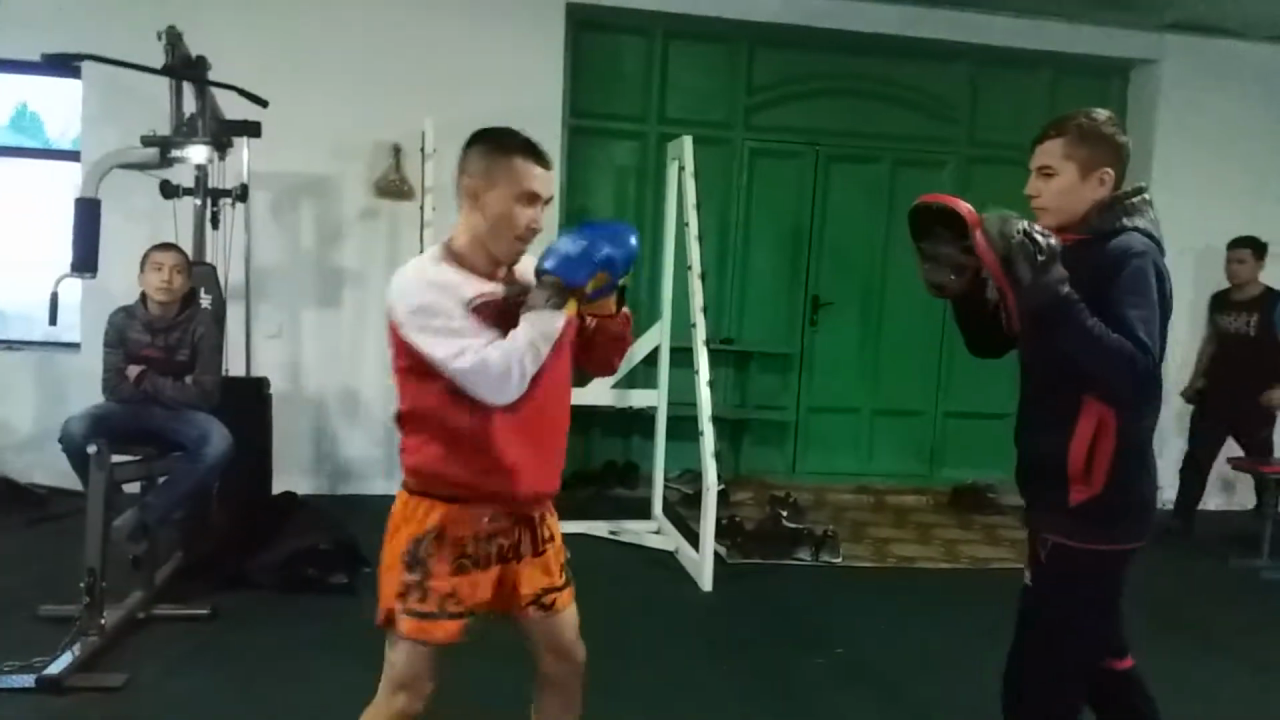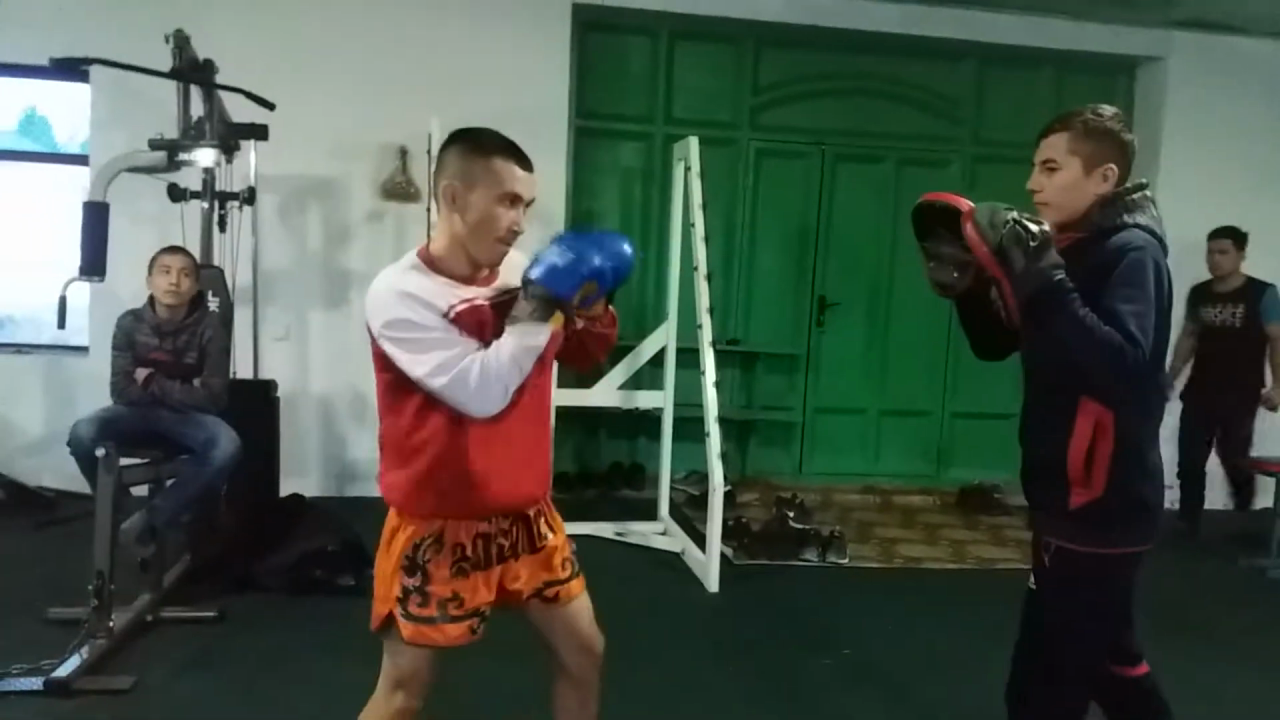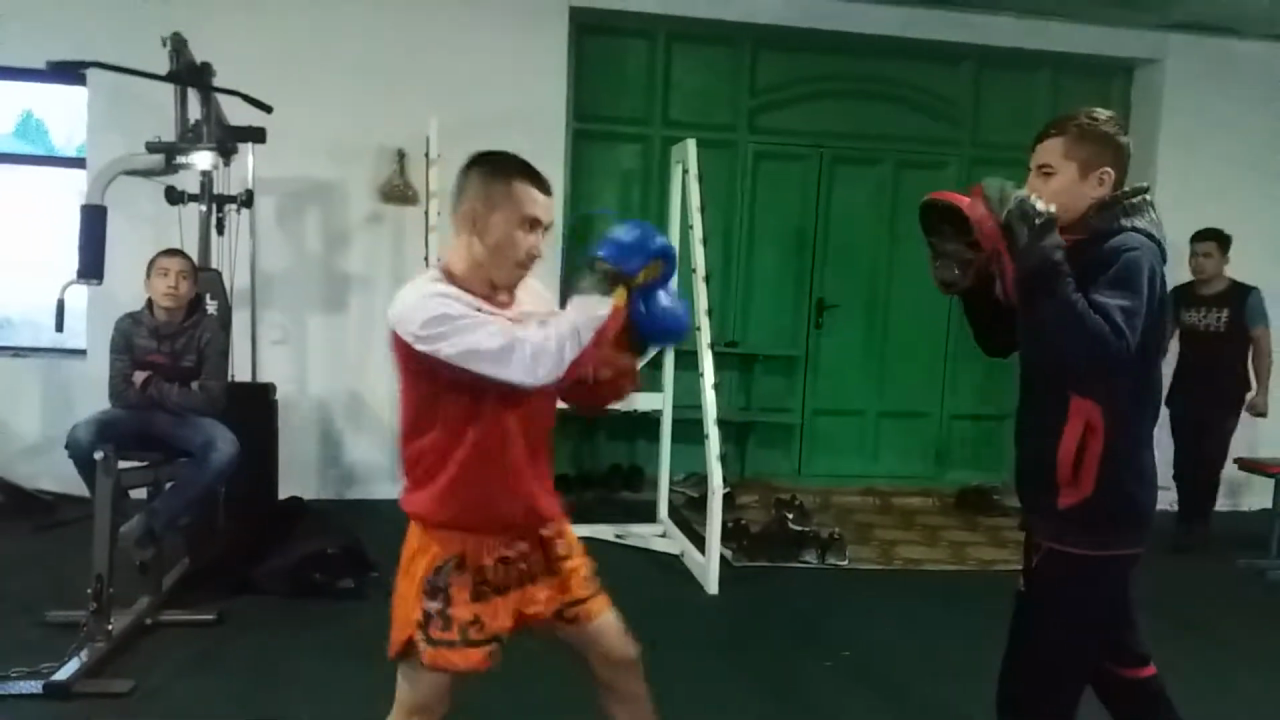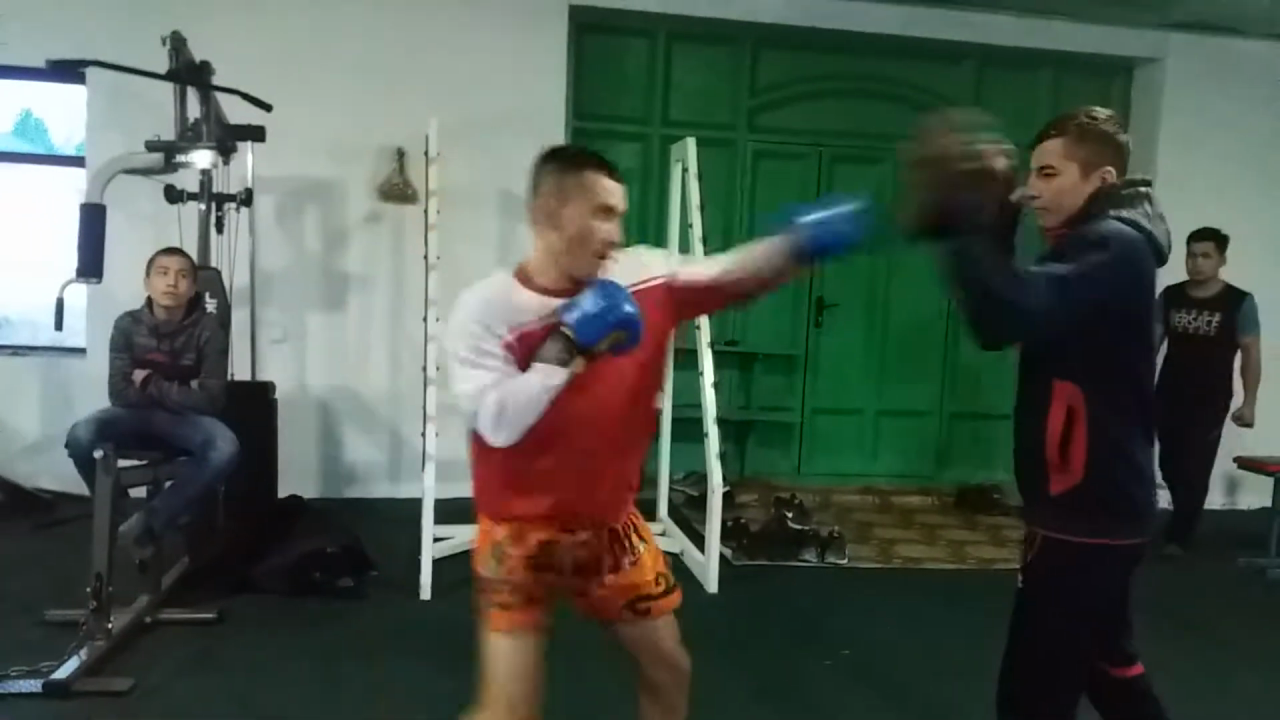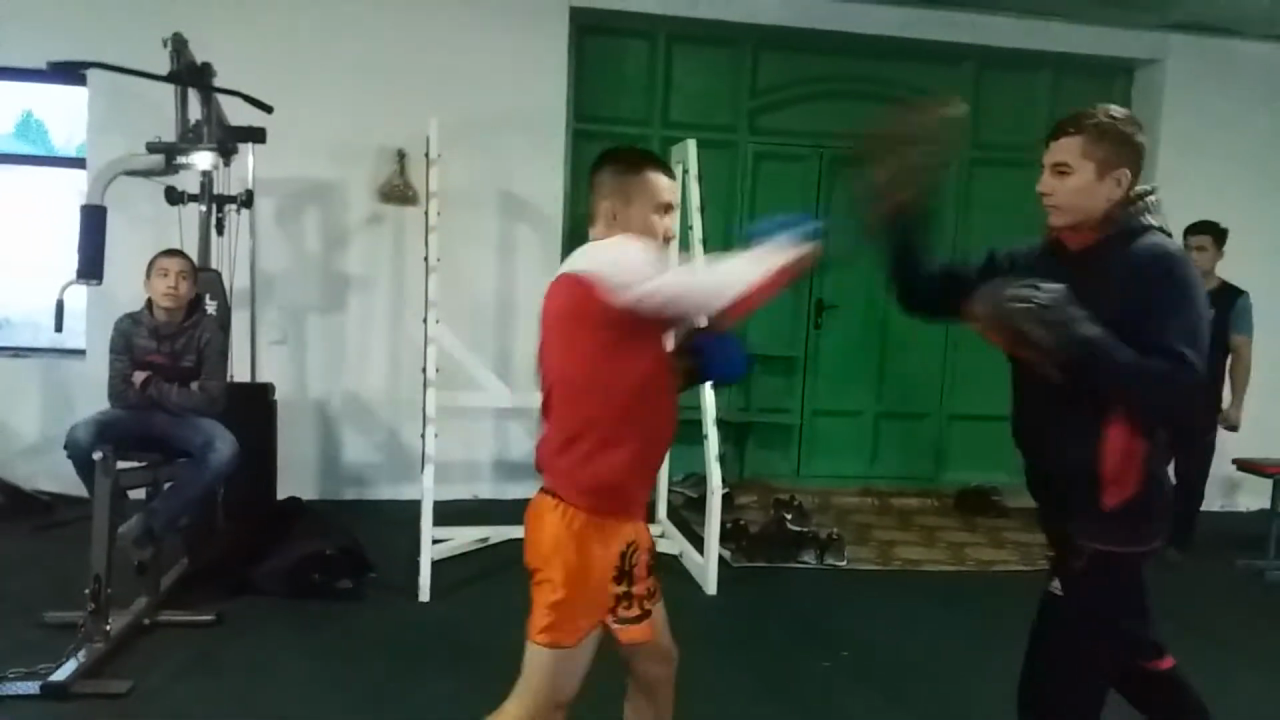
dt=0.2s
person 1, frame 1
left shoulder: (1130, 257)
right shoulder: (1070, 253)
left elbow: (1131, 373)
right elbow: (992, 342)
left wrist: (1052, 291)
right wrist: (960, 285)
left hip: (1095, 505)
right hip: (1072, 500)
right knee: (1099, 657)
person 1, frame 2
left shoulder: (1131, 254)
right shoulder: (1073, 250)
left elbow: (1121, 366)
right elbow: (996, 343)
left wrist: (1043, 282)
right wrist: (967, 285)
left hip: (1099, 507)
right hip: (1081, 502)
right knee: (1107, 657)
person 1, frame 3
left shoulder: (1130, 257)
right shoulder: (1082, 253)
left elbow: (1103, 355)
right elbow: (1001, 338)
left wrist: (1041, 265)
right wrist: (973, 281)
left hip: (1090, 509)
right hip: (1090, 504)
right knee: (1112, 658)
person 1, frame 4
left shoulder: (1116, 245)
right shoulder: (1080, 247)
left elbow: (1023, 307)
right elbow: (996, 326)
left wrist: (964, 221)
right wrist: (990, 222)
left hip: (1089, 501)
right hip: (1094, 497)
right knee: (1105, 658)
person 1, frame 5
left shoulder: (1155, 262)
right shoulder: (1045, 257)
left elbow: (1182, 395)
right elbow: (929, 296)
left wrist: (1083, 344)
right wrist: (900, 219)
left hip: (1112, 512)
right hip: (1074, 504)
right knee: (1135, 659)
person 2, frame 1
left shoulder: (533, 269)
right shoulder: (421, 285)
left elbow: (603, 358)
right elbow: (498, 380)
left wrist: (604, 298)
right wrist: (556, 296)
left hip: (527, 513)
right hip: (446, 518)
left knee: (565, 659)
person 2, frame 2
left shoulder: (517, 271)
right shoulder: (397, 296)
left elbow: (591, 349)
right elbow: (485, 391)
left wrist: (592, 300)
right wrist: (545, 306)
left hip: (524, 512)
right hip: (438, 525)
left knee: (585, 650)
person 2, frame 3
left shoulder: (530, 298)
right shoulder: (422, 307)
left elbow: (593, 391)
right elbow: (535, 362)
left wrist: (623, 351)
right wrist: (608, 287)
left hip: (535, 531)
right hip: (456, 546)
left knee: (621, 661)
person 2, frame 4
left shoulder: (638, 274)
right shoulder: (484, 308)
left elbow: (733, 276)
right elbow: (498, 421)
left wrist: (802, 241)
right wrist: (565, 351)
left hip: (609, 523)
right hip: (521, 533)
left knee: (668, 669)
person 2, frame 5
left shoulder: (614, 271)
right shoulder: (605, 266)
right elbow: (707, 293)
left wrist: (688, 363)
right wrist: (787, 251)
left hip: (613, 512)
right hip: (588, 516)
left knee: (655, 665)
person 3, frame 1
right shoulder: (1218, 300)
right wrist: (1195, 381)
left hip: (1256, 401)
right hip: (1216, 396)
right knee: (1196, 459)
right ankle: (1182, 520)
person 3, frame 2
right shoulder: (1198, 293)
right wrist: (1171, 376)
left hip: (1240, 394)
right hip: (1199, 390)
left knee: (1234, 459)
right knee: (1190, 459)
left ankle: (1246, 515)
right ankle: (1189, 520)
person 3, frame 3
left shoulder: (1246, 297)
right shoulder: (1179, 295)
left elbow: (1262, 346)
left wrist: (1261, 392)
left hip: (1224, 398)
right hip: (1184, 395)
left knee: (1209, 464)
right knee: (1185, 465)
left ankle: (1197, 530)
right ankle: (1187, 525)
person 3, frame 4
left shoulder: (1239, 302)
right shoulder: (1169, 296)
left elbow: (1251, 353)
right elbow: (1152, 341)
left wrist: (1249, 402)
left hip: (1209, 404)
right hip: (1169, 399)
left knee: (1194, 472)
right knee: (1171, 468)
left ankle: (1178, 538)
right ankle: (1183, 525)
person 3, frame 5
left shoulder: (1234, 300)
left elbow: (1241, 354)
left wrist: (1235, 405)
left hip: (1201, 405)
left knee: (1191, 475)
left ankle: (1179, 539)
person 4, frame 1
left shoulder: (202, 325)
right shoulder: (121, 320)
left elbow: (204, 395)
right elbow: (114, 389)
left wrist: (146, 380)
right wrist: (174, 388)
left hip: (181, 416)
right hip: (132, 411)
left knee: (219, 444)
right knee: (73, 431)
left ankle: (141, 518)
person 4, frame 2
left shoulder: (209, 328)
right shoulder: (130, 323)
left elbow: (212, 398)
right elbow: (122, 392)
left wrist: (154, 383)
right wrist: (182, 391)
left hip: (189, 419)
right hip: (141, 415)
left knee: (227, 446)
right knee: (82, 435)
left ankle: (149, 521)
person 4, frame 3
left shoulder: (208, 331)
right shoulder: (128, 326)
left elbow: (210, 401)
right elbow: (120, 395)
left wrist: (152, 386)
right wrist: (180, 394)
left hip: (187, 422)
right hip: (139, 418)
left knee: (226, 450)
right knee: (80, 438)
left ankle: (147, 525)
right ankle: (119, 515)
person 4, frame 4
left shoulder: (207, 329)
right shoulder: (127, 325)
left elbow: (210, 400)
right elbow: (119, 393)
left wrist: (152, 384)
right wrist: (179, 393)
left hip: (187, 420)
right hip: (138, 416)
left knee: (226, 448)
right knee: (79, 436)
left ankle: (147, 523)
person 4, frame 5
left shoulder: (207, 332)
right shoulder: (127, 327)
left elbow: (210, 401)
right elbow: (119, 395)
left wrist: (152, 386)
right wrist: (179, 394)
left hip: (186, 422)
right hip: (137, 418)
left knee: (225, 450)
right knee: (79, 438)
left ankle: (146, 525)
